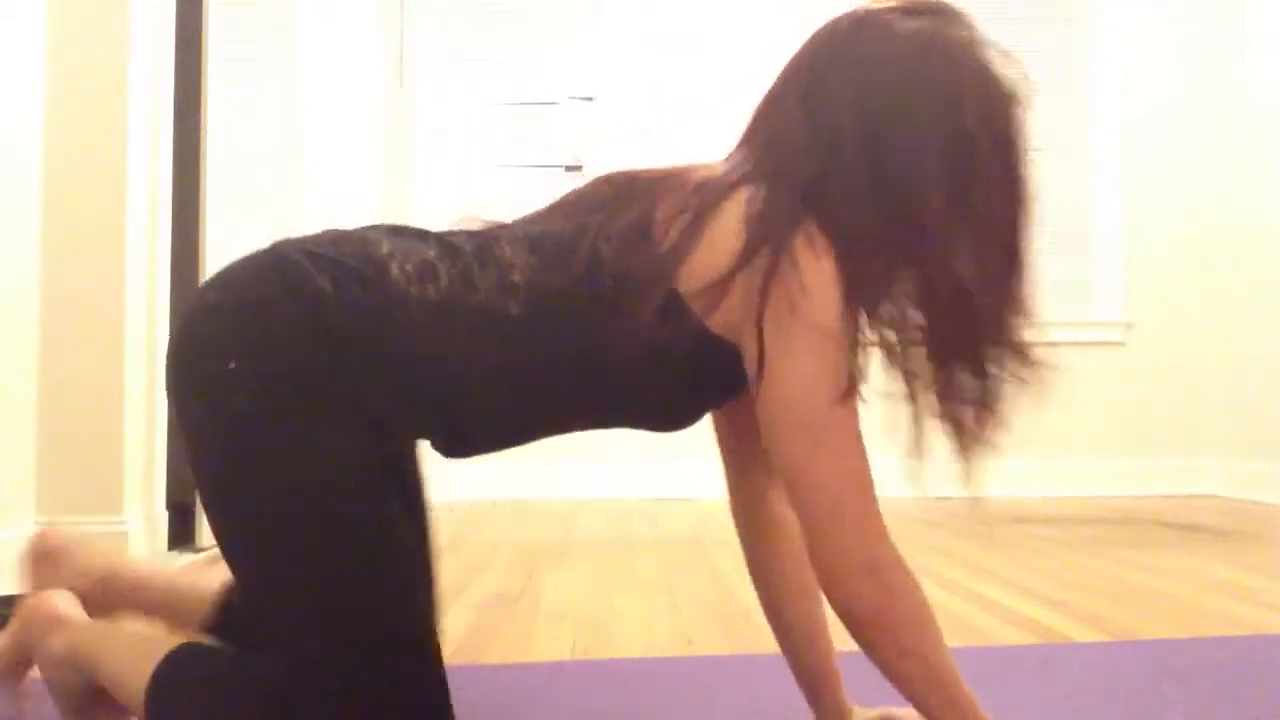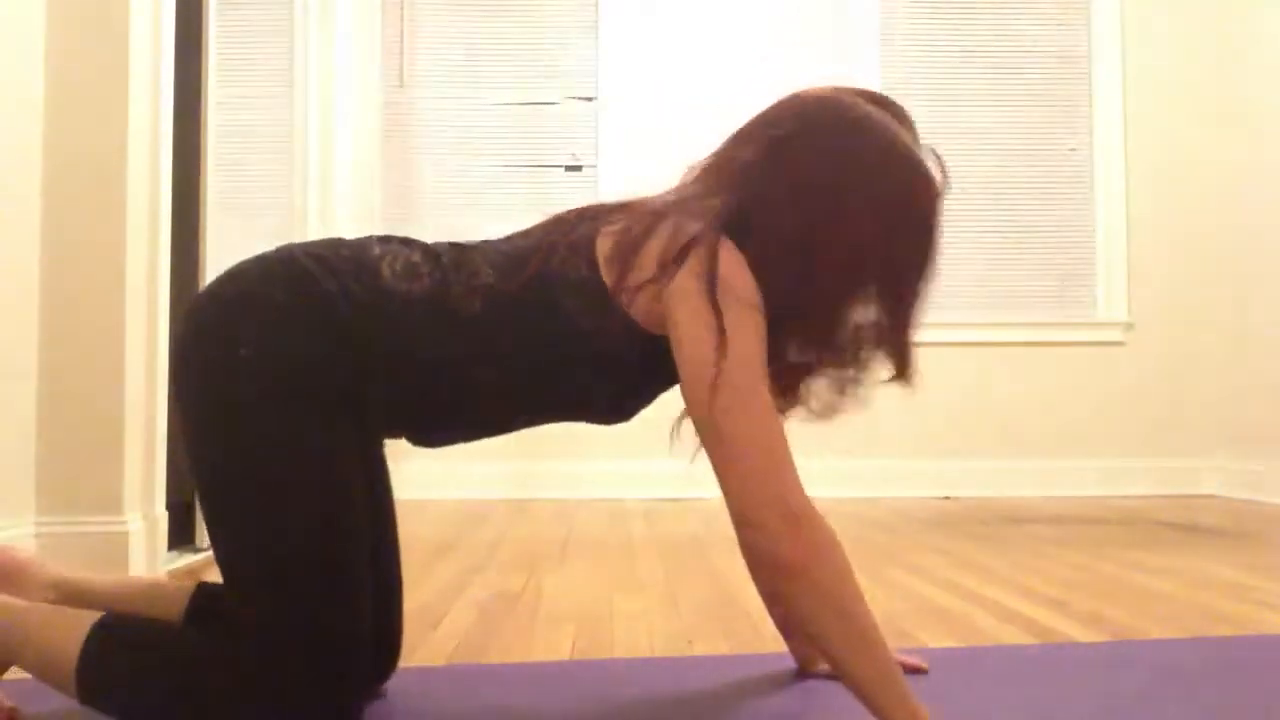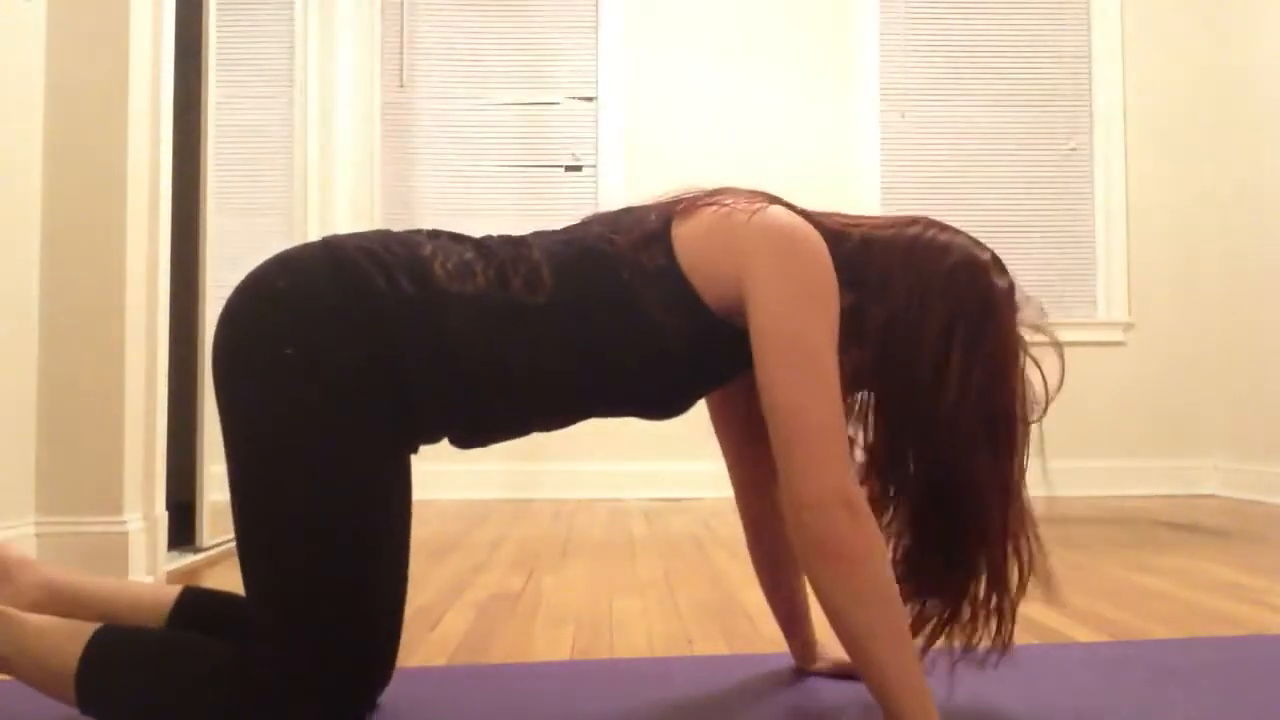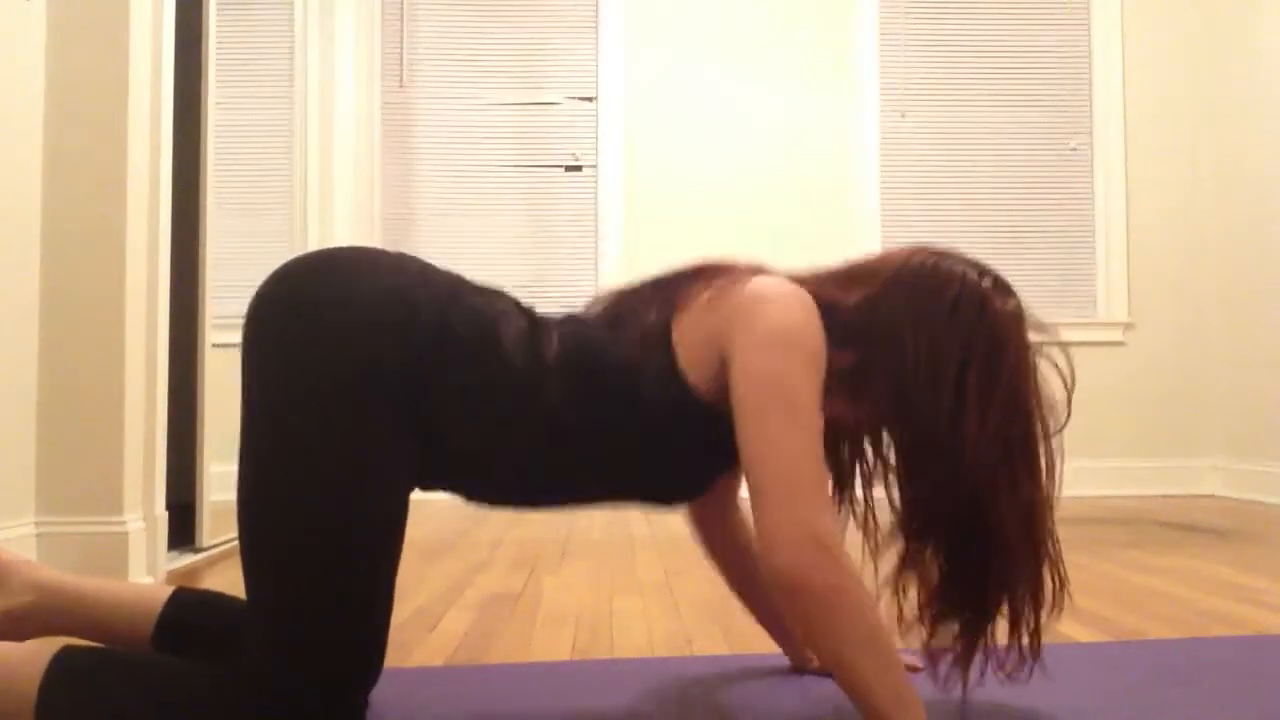
dt=1s
person 1, frame 1
left shoulder: (744, 230)
right shoulder: (791, 260)
left elbow: (761, 505)
right elbow: (859, 570)
left hip: (328, 350)
right hip: (271, 356)
left ankle: (92, 579)
person 1, frame 2
left shoulder: (699, 255)
right shoulder: (709, 267)
left elbow: (760, 510)
right elbow: (783, 527)
left hip: (309, 352)
right hip: (266, 349)
person 1, frame 3
left shoulder: (745, 301)
right shoulder: (787, 256)
left elbow: (765, 490)
right elbow: (824, 514)
left hip: (351, 351)
right hip: (314, 339)
person 1, frame 4
left shoulder: (769, 333)
right shoulder: (778, 318)
left elbow: (717, 515)
right elbow: (800, 556)
left hip: (358, 344)
right hip: (345, 344)
